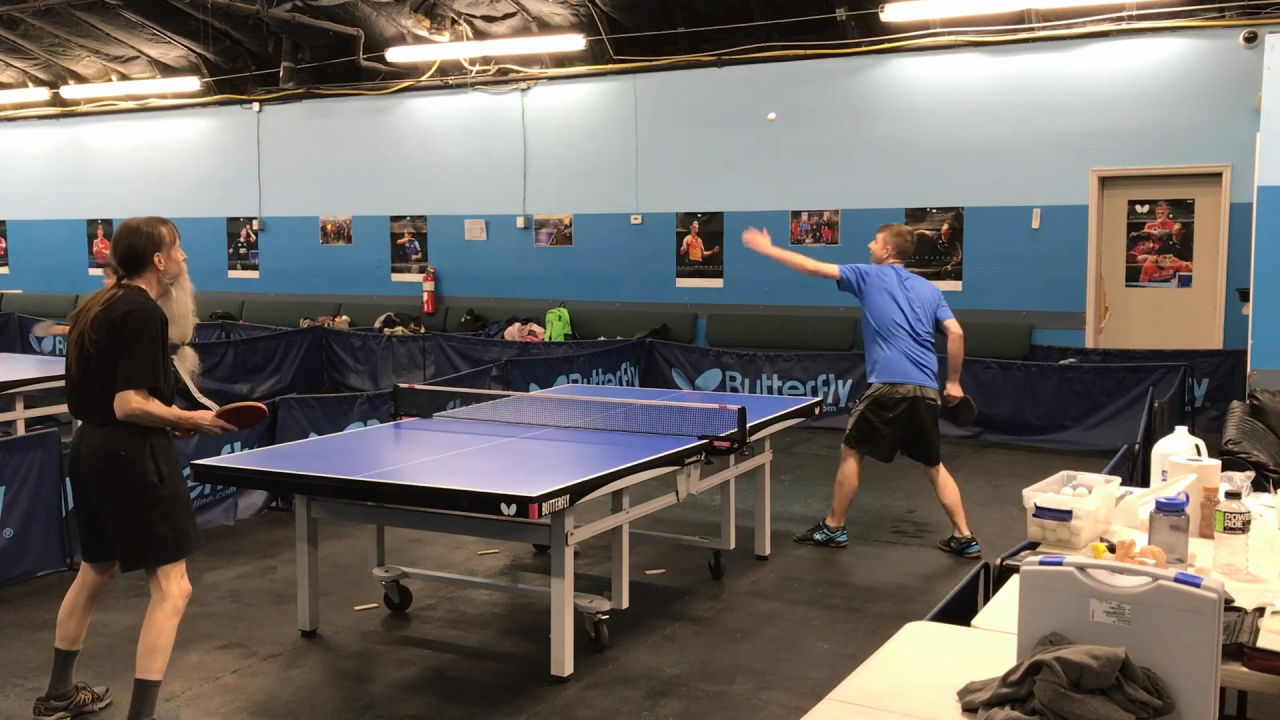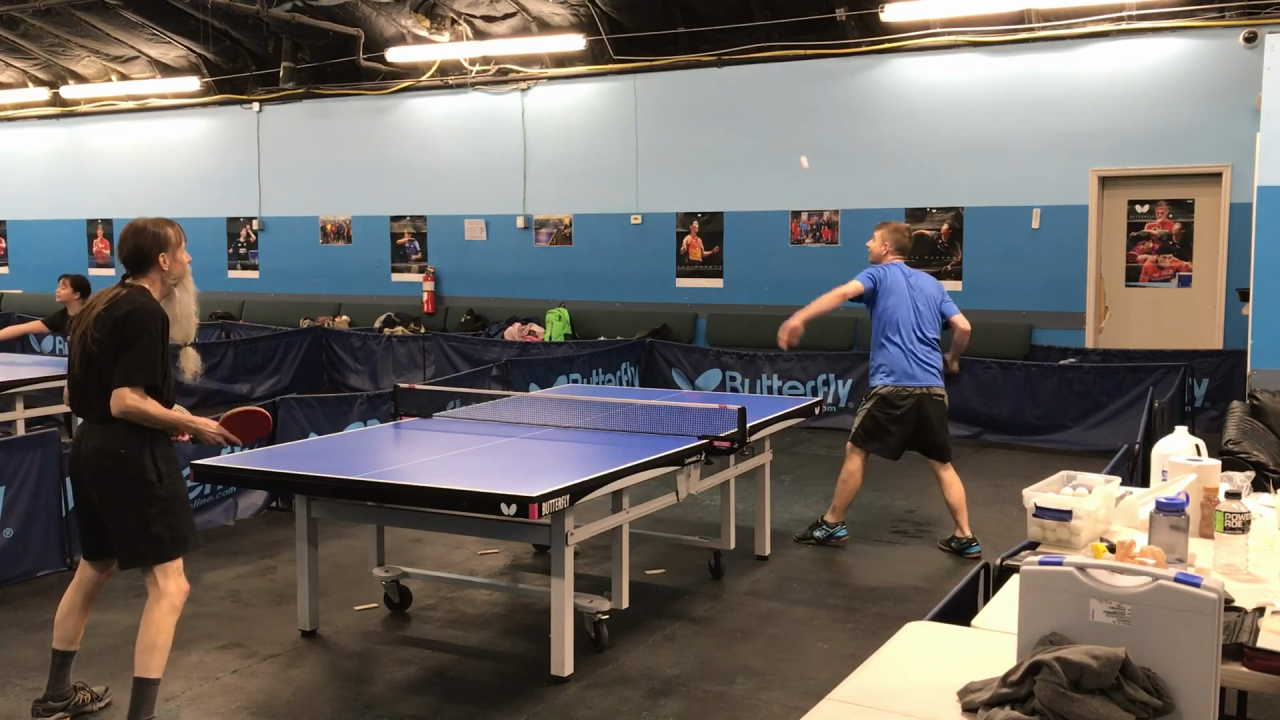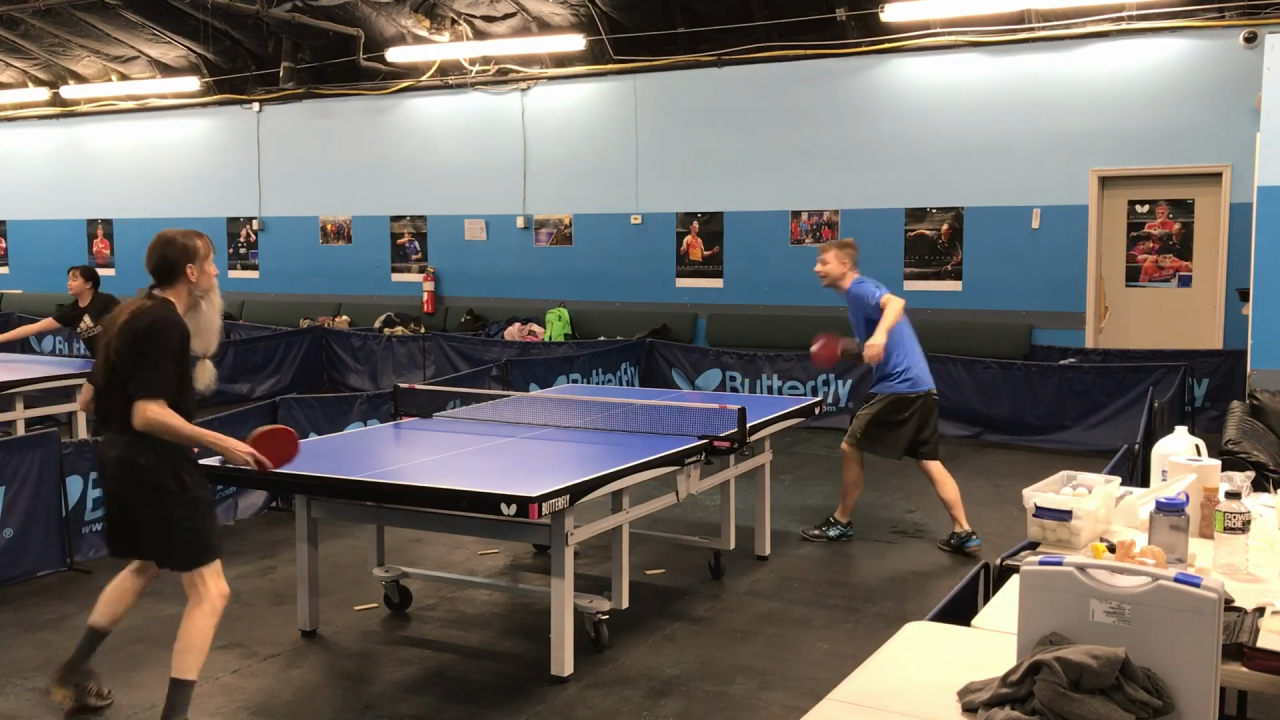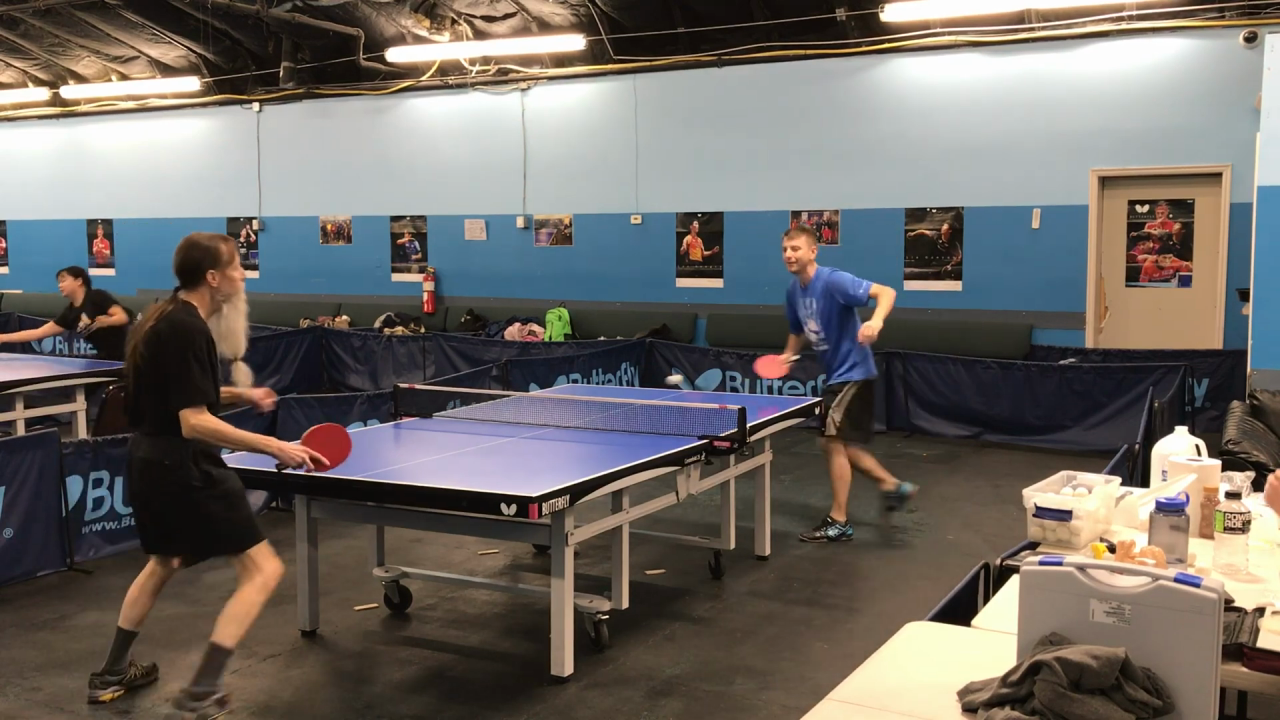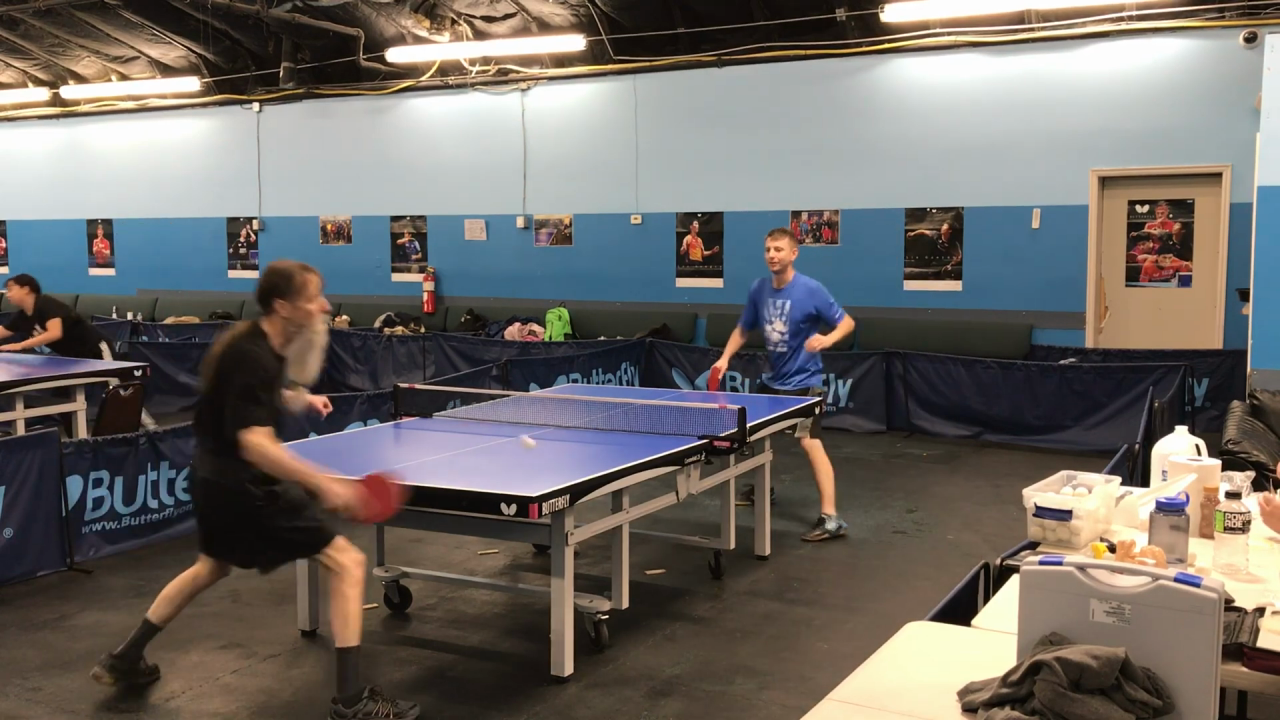
dt=0.3s
person 1, frame 1
left shoulder: (98, 306)
right shoulder: (143, 314)
right elbow: (130, 406)
left wrist: (167, 416)
right wrist: (192, 419)
left hip: (92, 449)
right hip: (131, 457)
left knee: (96, 571)
right knee: (172, 589)
person 1, frame 2
left shoulder: (103, 305)
right shoulder: (145, 313)
right elbow: (126, 403)
left wrist: (167, 417)
right wrist: (192, 424)
left hip: (93, 447)
right hip: (131, 455)
left knee: (94, 569)
right knee: (168, 587)
person 1, frame 3
left shoulder: (132, 315)
right shoulder: (166, 326)
left elbow: (97, 398)
right elbow: (148, 416)
right wrist: (222, 444)
left hip: (121, 458)
right hip: (154, 465)
left knee: (146, 564)
right knee: (209, 592)
left ankle: (74, 675)
person 1, frame 4
left shoulder: (165, 317)
right shoulder: (188, 330)
right elbow: (195, 424)
left wrist: (238, 393)
right wrist: (275, 447)
left hip: (149, 457)
right hip: (181, 464)
left knee: (164, 562)
right knee: (263, 569)
left ankle: (111, 673)
person 1, frame 5
left shoulder: (251, 344)
right shoulder: (252, 358)
right elbow: (254, 443)
left wrist: (301, 400)
right wrist: (322, 481)
left hip: (213, 475)
right hip: (239, 484)
left knee: (212, 567)
right knee: (347, 564)
left ankle: (124, 660)
person 2, frame 1
left shoulder: (870, 276)
right shoulder: (930, 289)
left elbow: (815, 267)
right elbow: (956, 333)
left wrist: (768, 249)
right wrist: (953, 381)
left hip: (888, 386)
right hip: (926, 388)
left knee: (851, 453)
right knee: (934, 466)
left ankle: (833, 528)
right ankle: (964, 538)
person 2, frame 2
left shoulder: (880, 274)
right shoulder: (931, 284)
left elbow: (843, 293)
right elbow: (963, 326)
left wrist: (798, 318)
right wrist: (952, 358)
left hip: (893, 385)
right hip: (931, 386)
left knee: (856, 451)
right knee: (941, 464)
left ankle: (831, 524)
right ankle: (965, 537)
person 2, frame 3
left shoulder: (861, 290)
right shoulder: (853, 295)
left elbow: (894, 304)
left wrist: (878, 337)
right wrist: (850, 345)
left hip: (897, 387)
right hip: (921, 388)
left knee: (851, 449)
right knee: (929, 461)
left ankle: (841, 522)
right ankle: (963, 532)
person 2, frame 4
left shoulder: (833, 280)
right shoulder: (793, 292)
left elbow: (886, 292)
right elbow: (798, 331)
left wrist: (876, 321)
right wrist: (788, 356)
left hip: (853, 373)
right hip: (838, 375)
left knee: (833, 443)
right knee: (841, 445)
left ankle: (838, 521)
right ankle: (892, 486)
person 2, frame 5
left shoulder: (811, 289)
right shoulder: (759, 289)
left elbow: (847, 322)
right elbow: (743, 329)
left wrist: (827, 340)
right wrist: (725, 358)
left hip: (804, 383)
right hip: (771, 381)
left knee: (810, 443)
left ankle: (831, 518)
